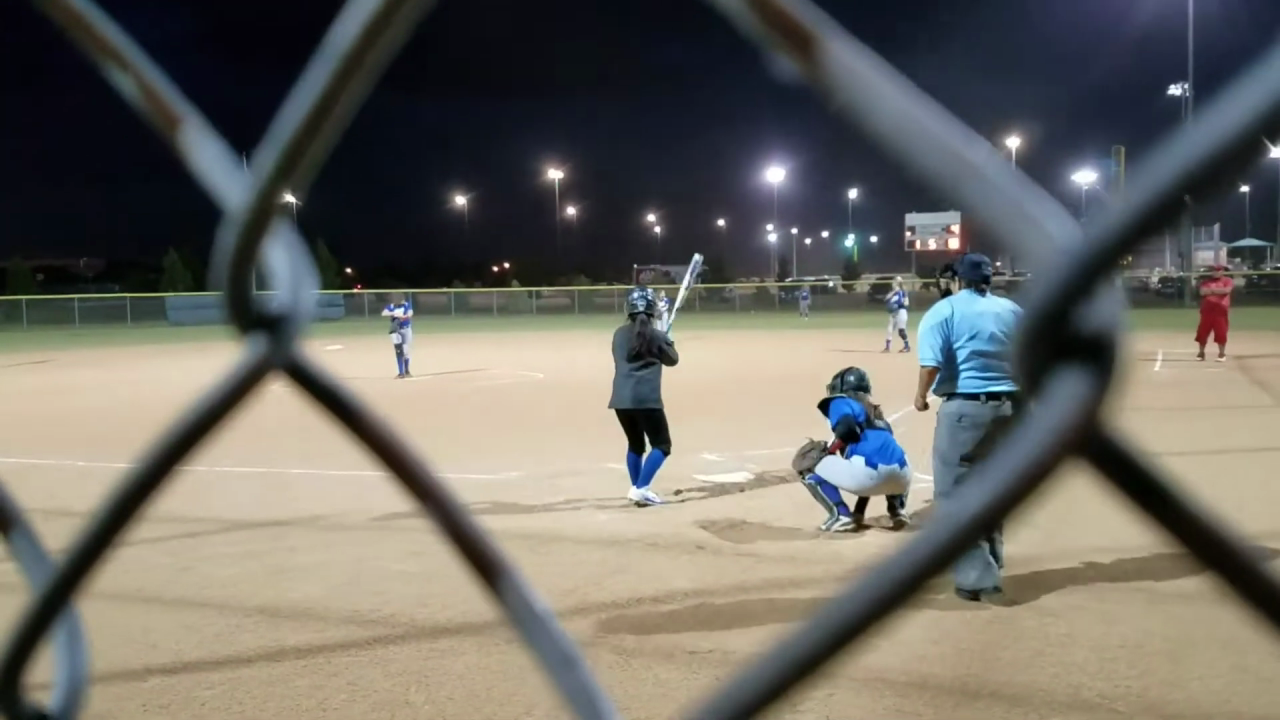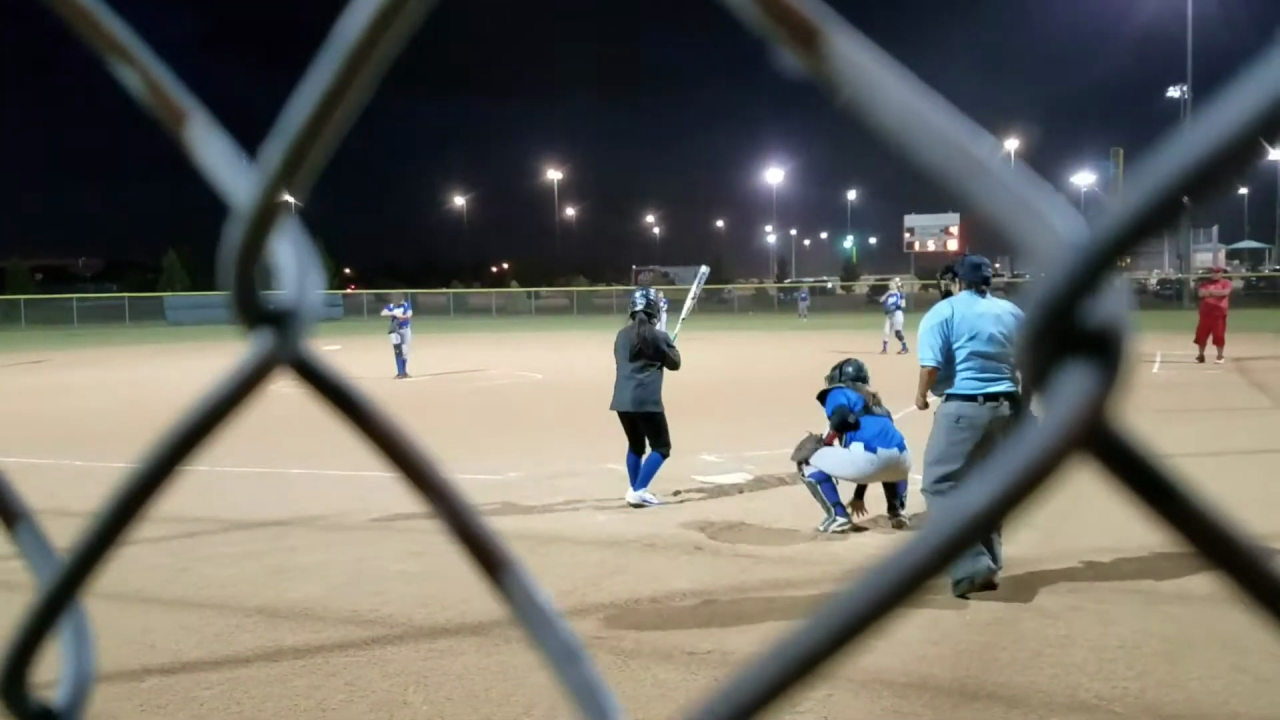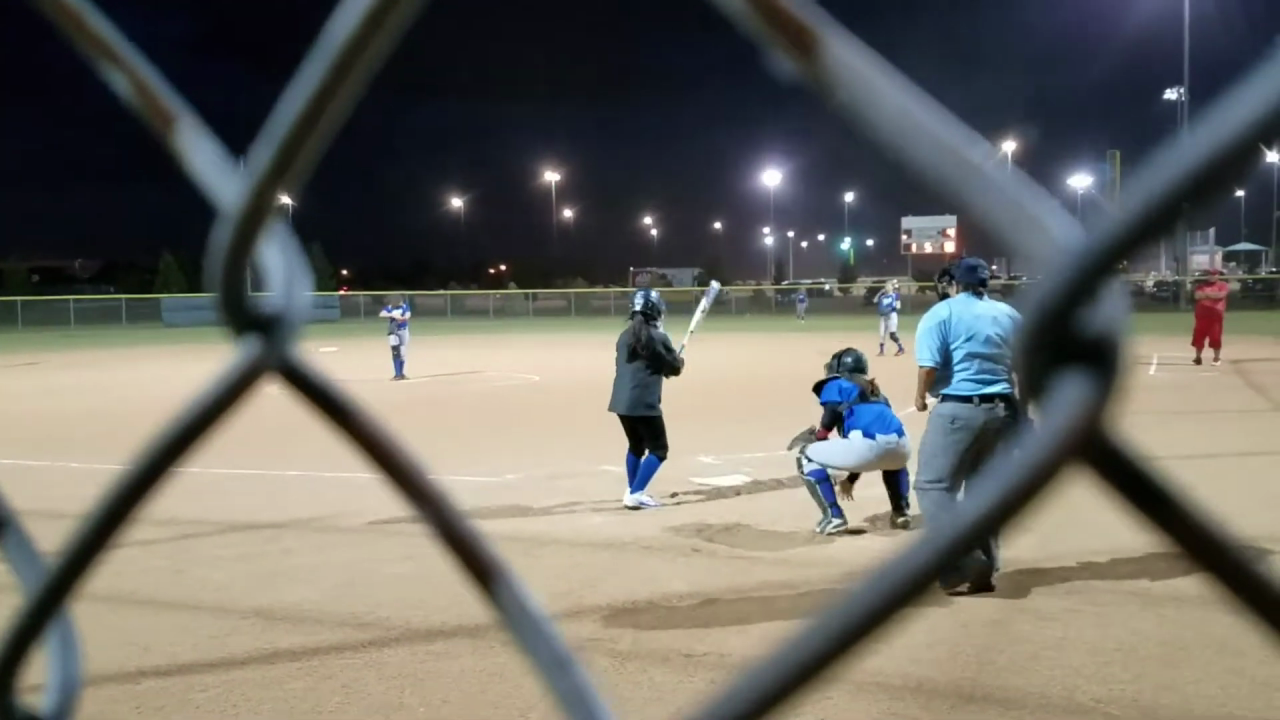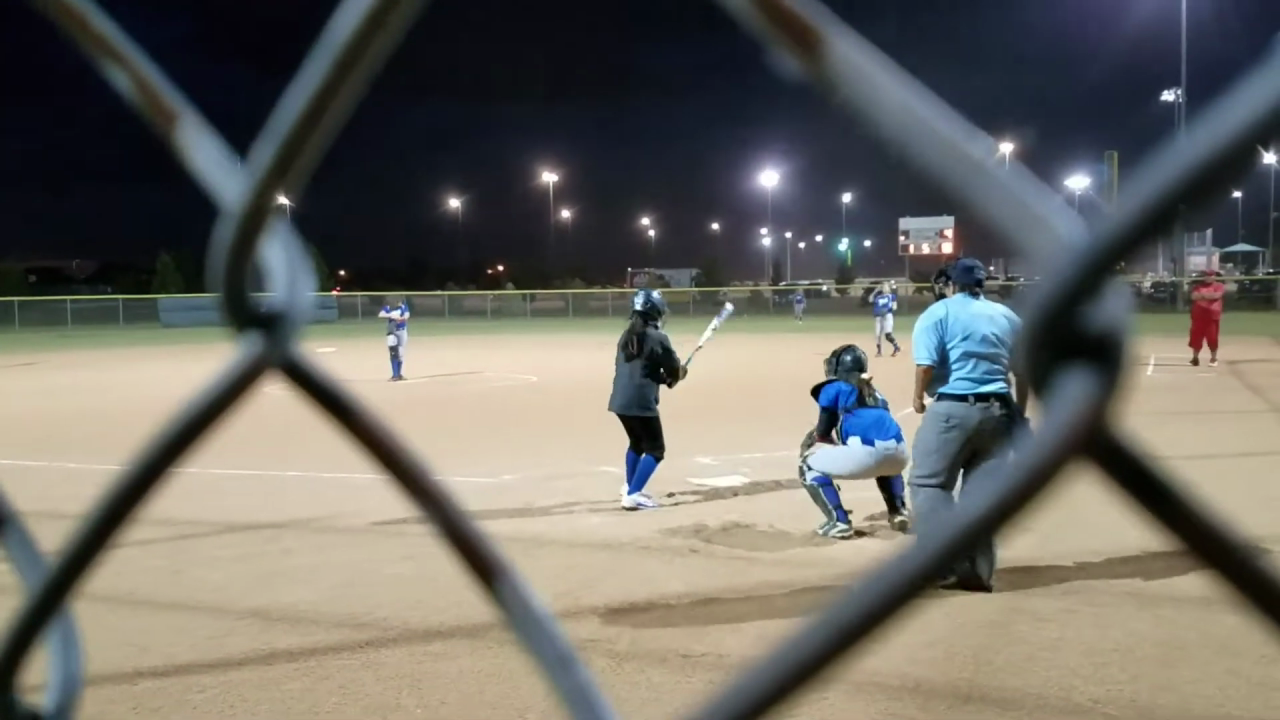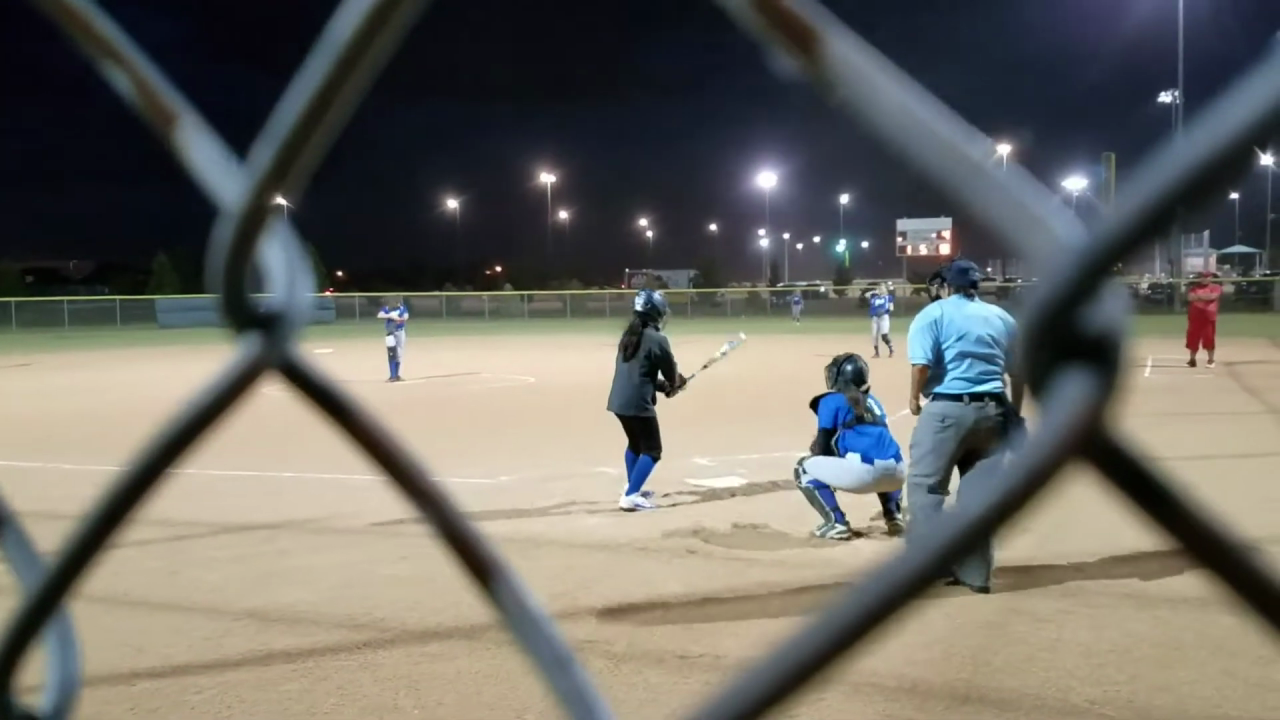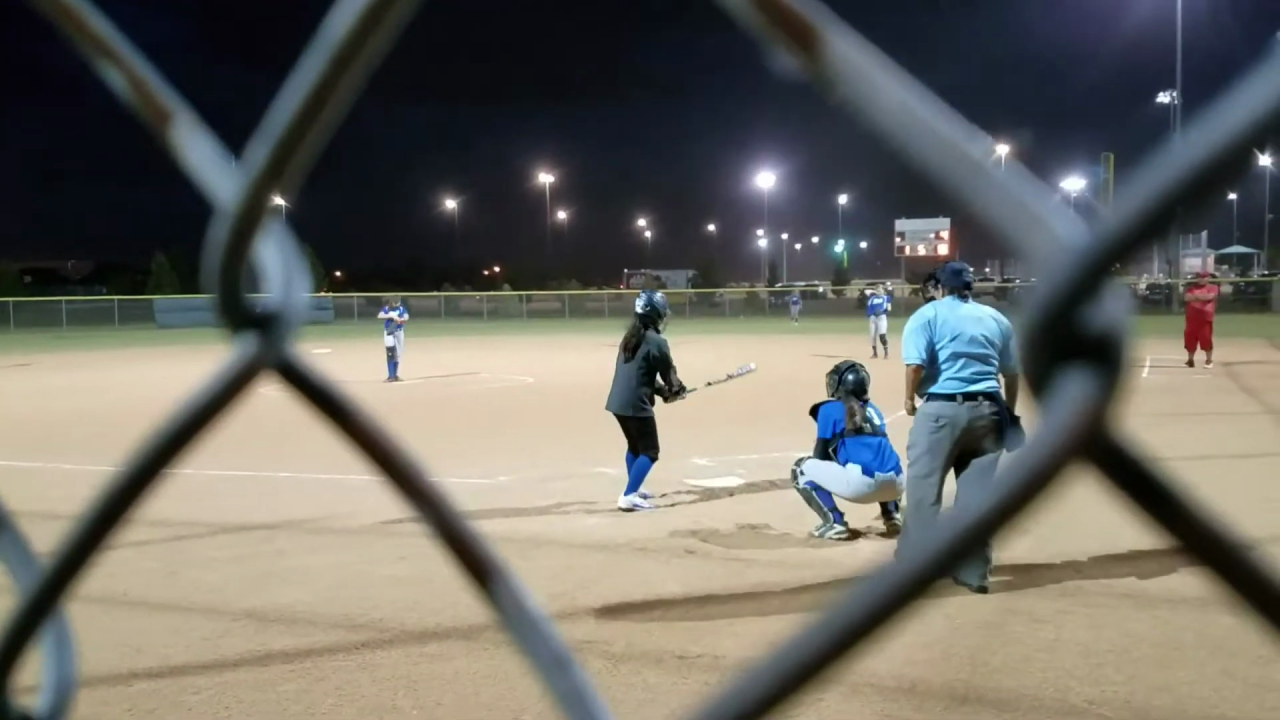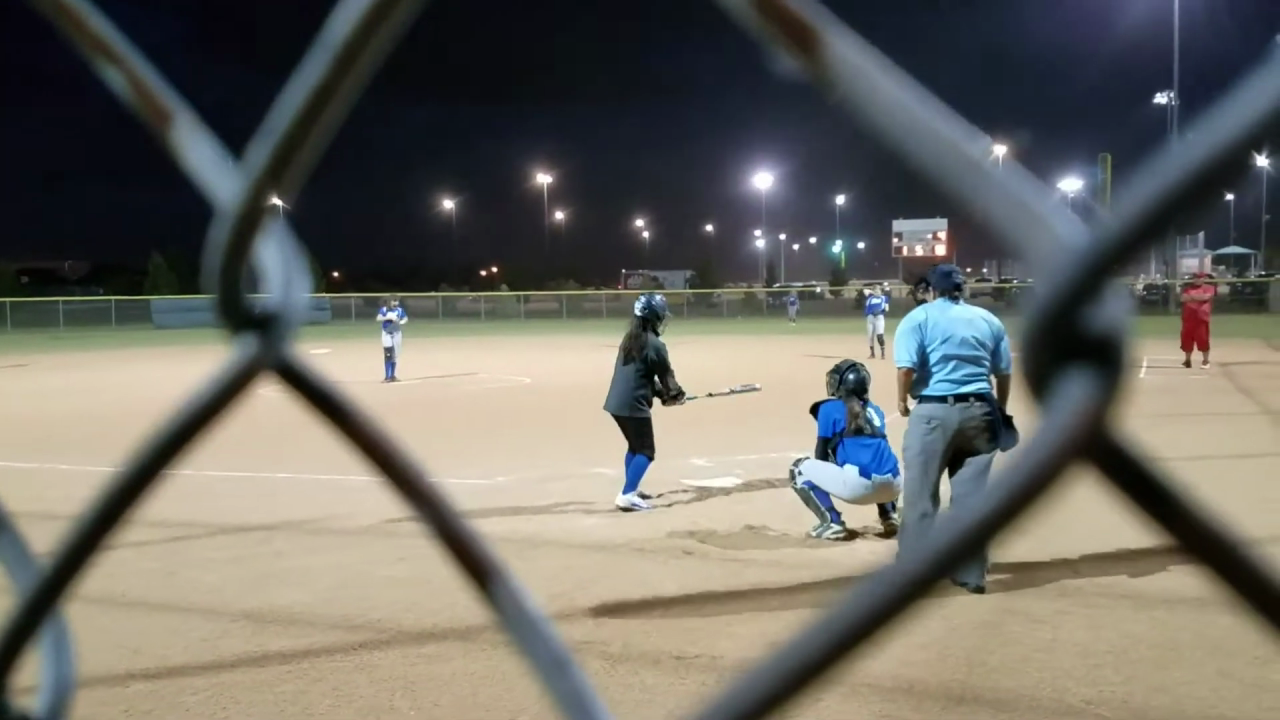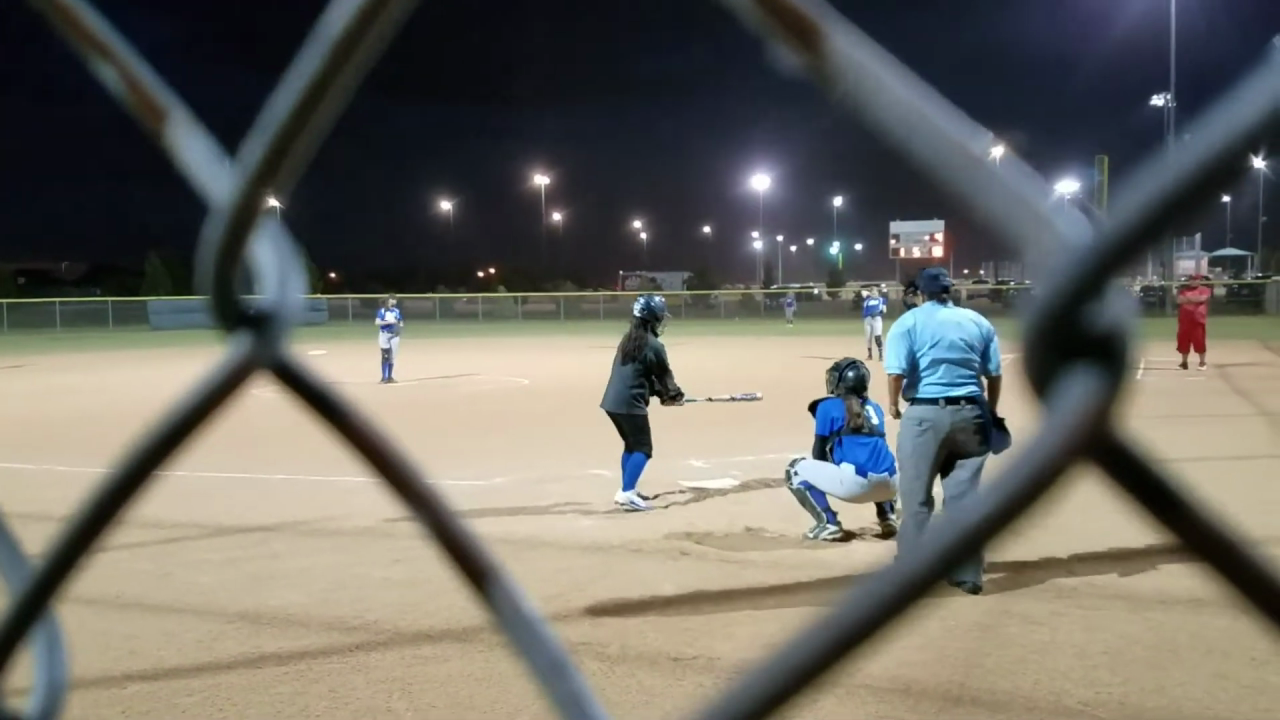
dt=0.1s
person 1, frame 1
left shoulder: (944, 310)
right shoulder: (1014, 311)
left elbow: (931, 364)
left wrist: (921, 395)
right wrist: (1023, 404)
left hip: (964, 409)
right hip: (1007, 408)
left knee: (955, 493)
left ankle: (977, 576)
right ankle: (989, 567)
person 1, frame 2
left shoulder: (944, 311)
right shoulder: (1014, 313)
left elbow: (931, 365)
left wrist: (921, 395)
right wrist: (1023, 408)
left hip: (962, 409)
right hip: (1005, 409)
left knee: (941, 486)
left ankle: (972, 566)
right ankle: (987, 566)
person 1, frame 3
left shoulder: (942, 313)
right shoulder: (1011, 316)
left elbow: (929, 366)
left wrist: (920, 396)
right wrist: (1021, 411)
left hip: (957, 410)
right hip: (1001, 411)
left knee: (933, 484)
left ankle: (961, 561)
right ankle: (983, 569)
person 1, frame 4
left shoulder: (938, 312)
right shoulder: (1007, 316)
left elbow: (925, 364)
left wrist: (918, 396)
right wrist: (1019, 411)
left hip: (952, 409)
right hip: (997, 410)
left knee: (928, 482)
right ankle: (979, 572)
person 1, frame 5
left shoulder: (934, 313)
right shoulder: (1002, 318)
left elbow: (921, 365)
right elbow: (1019, 373)
left wrist: (914, 397)
right wrist: (1015, 412)
left hip: (948, 409)
right hip: (992, 411)
left knee: (925, 484)
right knee: (979, 493)
right ankle: (976, 573)
person 1, frame 6
left shoulder: (928, 314)
right shoulder: (997, 318)
left elbow: (914, 364)
right elbow: (1012, 373)
left wrist: (909, 397)
right wrist: (1008, 411)
left hip: (941, 409)
right hip: (987, 410)
left knee: (923, 488)
right knee: (976, 493)
right ankle: (973, 572)
person 1, frame 7
left shoulder: (919, 317)
right shoulder: (988, 320)
left elbow: (906, 367)
right elbow: (1004, 373)
left wrist: (902, 399)
right wrist: (1000, 411)
left hip: (934, 411)
right hip: (979, 412)
left knee: (920, 492)
right knee: (972, 494)
right ankle: (971, 573)
person 1, frame 8
left shoulder: (909, 321)
right shoulder: (978, 322)
left elbow: (896, 372)
right elbow: (994, 374)
left wrist: (893, 404)
right wrist: (990, 412)
left hip: (925, 413)
right hip: (970, 413)
left knee: (916, 493)
right knee: (964, 494)
right ankle: (966, 573)
person 2, frame 1
left shoulder: (619, 334)
right shoulder: (657, 336)
right elbow: (672, 360)
right wrist: (668, 342)
left hip: (621, 400)
right hip: (646, 400)
left knee: (635, 444)
right knee: (661, 445)
left ankle: (637, 488)
right ankle: (641, 489)
person 2, frame 2
left shoulder: (622, 335)
right shoulder: (659, 336)
right elbow: (674, 363)
right wrist: (673, 354)
left hip: (623, 400)
right hip: (647, 401)
left knee: (636, 445)
right knee: (661, 447)
left ankle: (635, 489)
right ankle: (638, 491)
person 2, frame 3
left shoulder: (624, 336)
right shoulder: (658, 338)
right elbow: (675, 368)
right wrist: (679, 361)
left hip: (622, 402)
right hip: (644, 404)
left knee: (636, 446)
right knee: (658, 450)
left ankle: (633, 490)
right ankle: (635, 494)
person 2, frame 4
left shoulder: (627, 335)
right shoulder: (657, 338)
right elbow: (673, 370)
left wrist: (663, 377)
right wrist: (679, 373)
left hip: (620, 401)
right hip: (641, 403)
left knee: (636, 444)
right knee: (655, 450)
left ankle: (630, 488)
right ankle: (632, 495)
person 2, frame 5
left shoulder: (628, 335)
right shoulder: (657, 339)
right elbow: (670, 373)
left wrist: (663, 385)
right wrist: (676, 384)
left hip: (619, 401)
right hip: (638, 403)
left knee: (635, 443)
right knee: (652, 450)
left ankle: (632, 488)
right ankle: (630, 496)
person 2, frame 6
left shoulder: (630, 337)
right shoulder: (657, 342)
right elbow: (667, 373)
left wrist: (662, 391)
right wrist: (677, 390)
left hip: (618, 401)
right hip: (636, 404)
left knee: (635, 445)
right knee: (649, 451)
left ankle: (632, 490)
right ankle: (629, 496)
person 2, frame 7
left shoulder: (630, 338)
right shoulder: (655, 345)
right elbow: (665, 376)
left wrist: (661, 394)
right wrist: (676, 394)
left hip: (616, 402)
right hip: (634, 404)
left knee: (635, 446)
right knee: (645, 451)
left ankle: (631, 490)
right ankle: (627, 495)
person 2, frame 8
left shoulder: (629, 338)
right shoulder: (654, 346)
right elbow: (663, 375)
left wrist: (661, 393)
right wrist: (675, 394)
left hip: (613, 401)
right hip: (630, 403)
left knee: (631, 445)
right knee: (643, 449)
left ankle: (628, 490)
right ankle: (626, 493)
person 3, frame 1
left shoulder: (839, 403)
right shoulder: (874, 412)
left elbow: (848, 427)
left wrist: (830, 450)
right wrist: (859, 510)
left hip: (867, 472)
left ankle: (841, 515)
right ankle: (898, 510)
person 3, frame 2
left shoulder: (837, 393)
right shoulder: (875, 401)
left elbow: (842, 419)
left wrist: (829, 440)
right wrist: (858, 496)
left hip: (868, 457)
right hip: (900, 461)
left knee: (807, 460)
left ankle: (837, 516)
right ankle: (898, 511)
person 3, frame 3
left shoulder: (833, 384)
right shoulder: (873, 390)
left elbow: (832, 413)
left wrist: (819, 435)
right wrist: (851, 478)
left hip: (866, 443)
right hip: (900, 447)
left knee: (807, 455)
left ankle: (833, 517)
right ankle: (901, 511)
person 3, frame 4
left shoulder: (832, 387)
right shoulder: (872, 391)
left elbow: (825, 427)
left wrist: (815, 439)
left hip: (866, 451)
right hip: (896, 451)
left knee: (809, 464)
left ankle: (839, 521)
right ankle: (898, 511)
person 3, frame 5
left shoulder: (830, 400)
right shoulder: (872, 401)
left elbow: (822, 444)
left wrist: (815, 452)
left hip: (863, 472)
right hip: (895, 472)
left knee: (804, 468)
left ankle: (837, 523)
right ankle: (893, 516)
person 3, frame 6
left shoulder: (829, 408)
right shoulder: (873, 410)
left elbow: (821, 456)
left hip: (861, 483)
right hip: (895, 483)
left knee: (801, 469)
left ankle: (835, 523)
right ankle: (892, 517)
person 3, frame 7
left shoulder: (829, 408)
right shoulder: (875, 410)
left elbow: (821, 455)
left hip: (858, 484)
right hip: (892, 485)
left knee: (799, 469)
left ankle: (832, 523)
right ankle: (889, 516)
person 3, frame 8
left shoulder: (827, 406)
right shoulder: (874, 408)
left elbow: (819, 453)
left hip: (855, 483)
right hip: (889, 485)
left knee: (796, 470)
left ankle: (828, 524)
right ankle: (887, 518)
